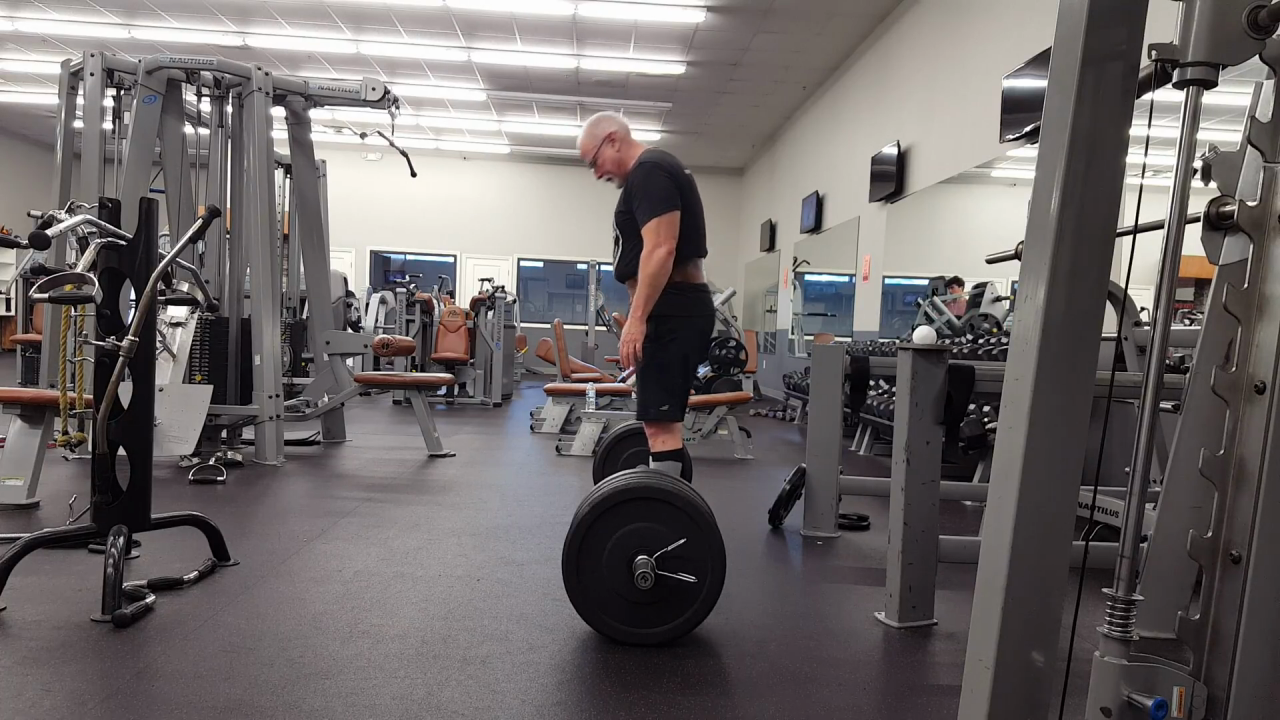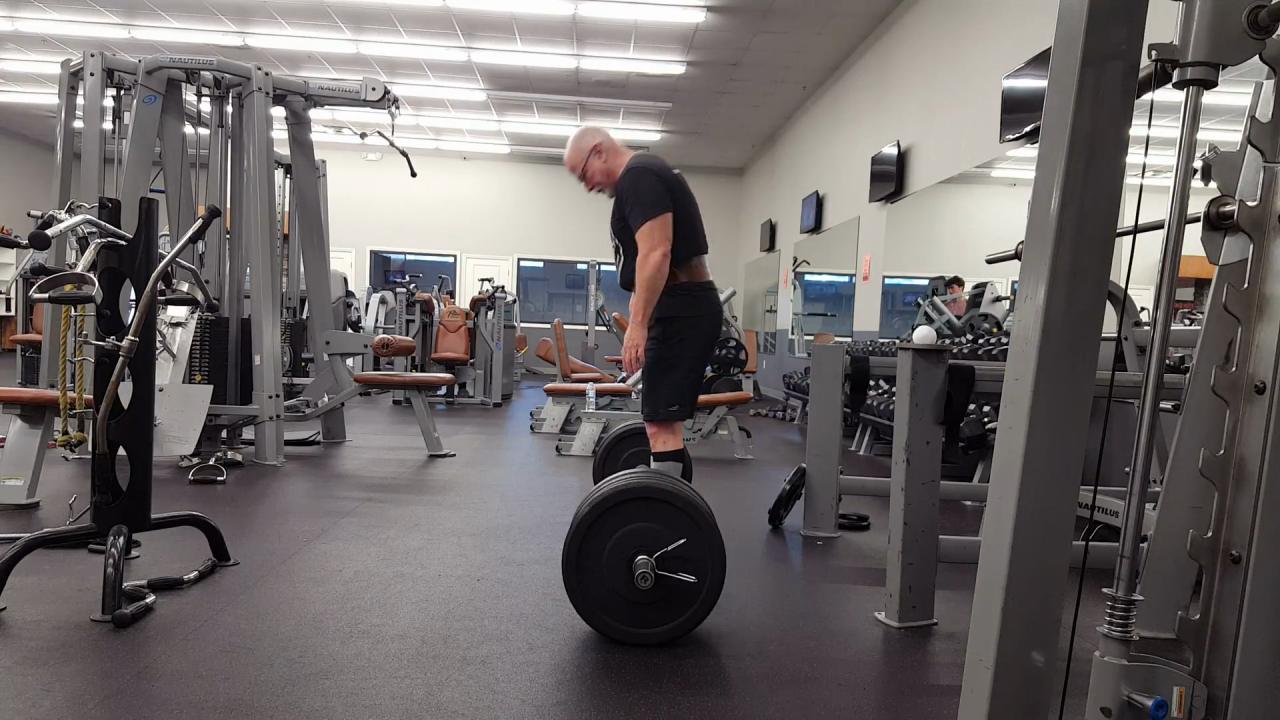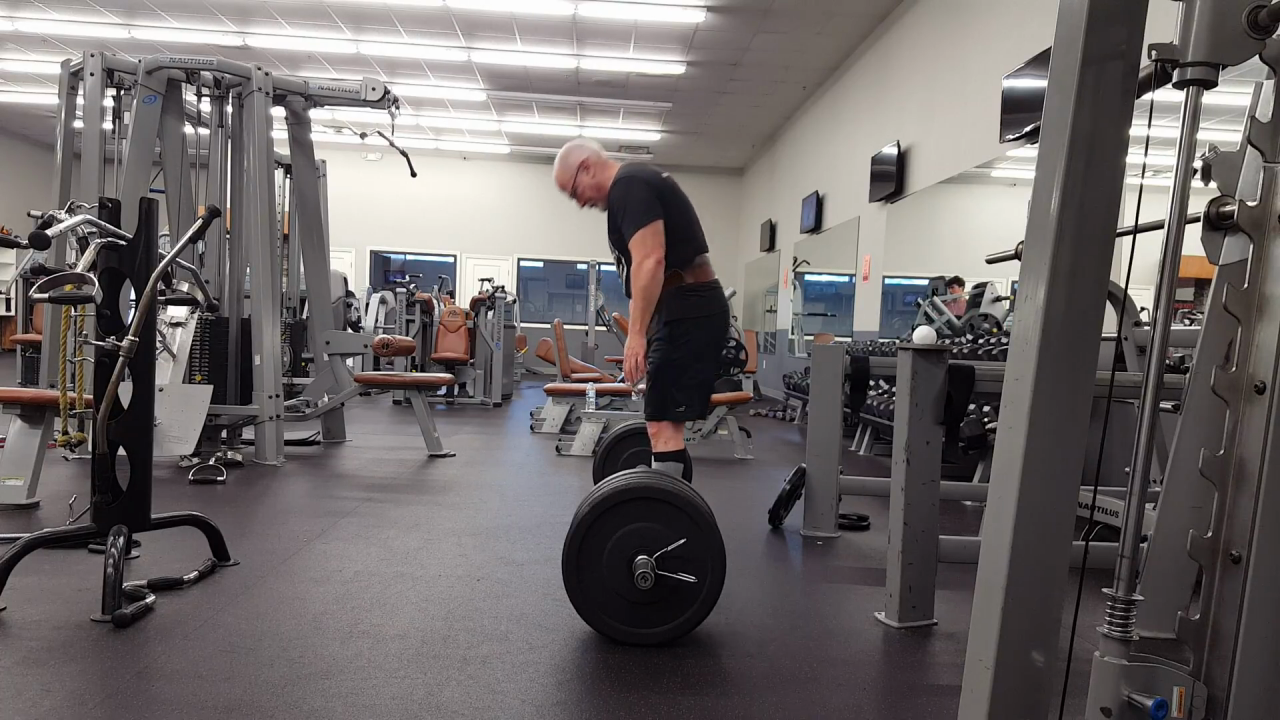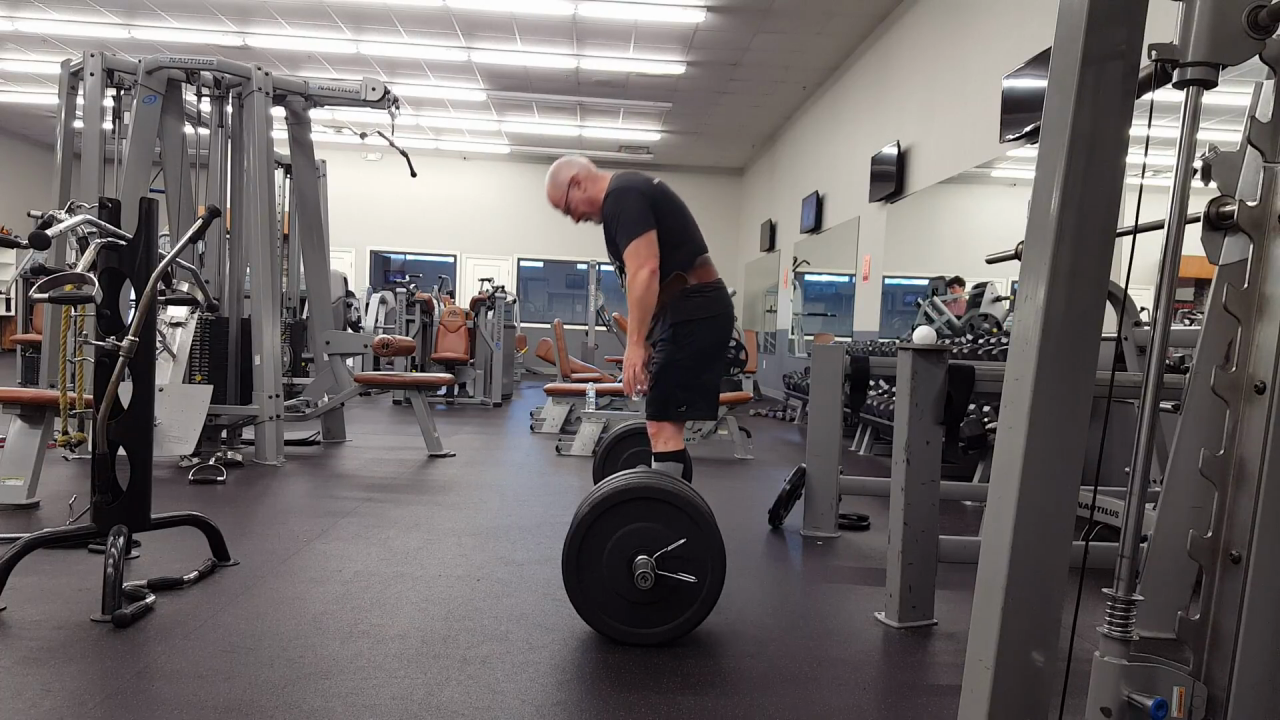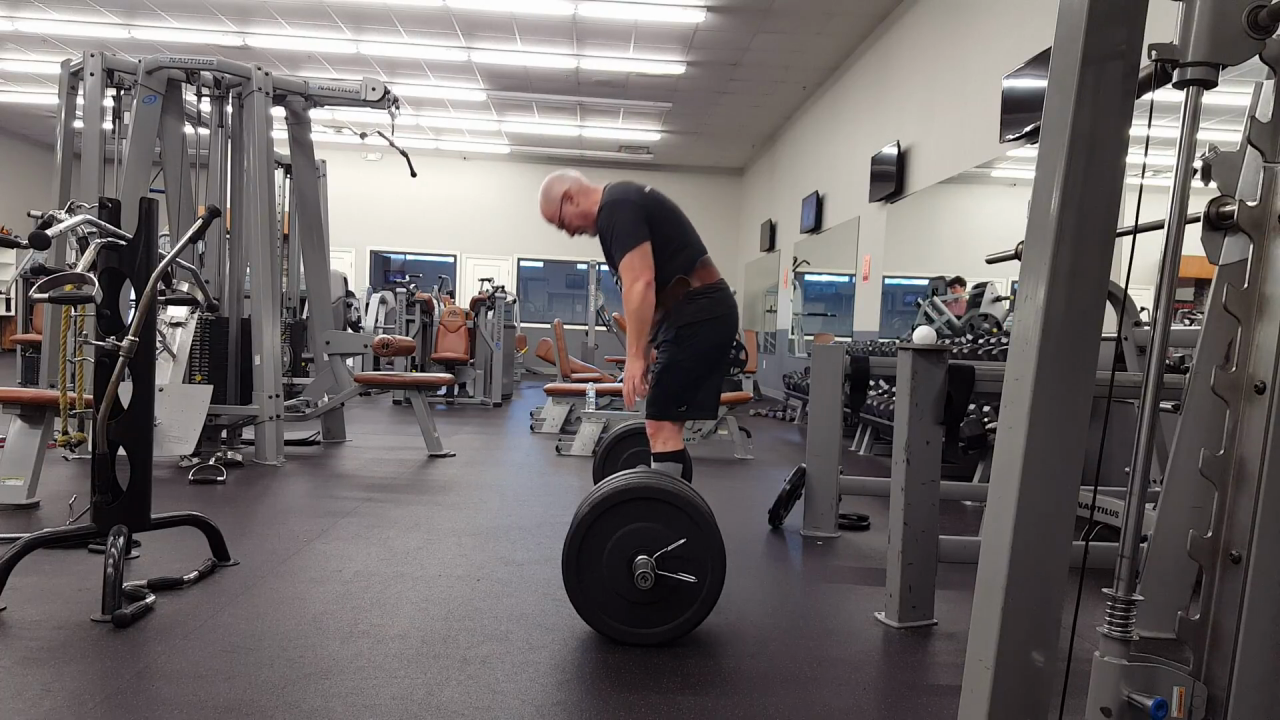
dt=0.1s
person 1, frame 1
left shoulder: (649, 172)
right shoulder: (652, 174)
left elbow: (661, 250)
left wrist: (636, 320)
right wrist: (641, 318)
left hip: (671, 310)
right hip: (677, 308)
left knee: (659, 421)
right knee: (659, 418)
person 1, frame 2
left shoulder: (639, 177)
right shoulder: (644, 178)
left elbow: (656, 253)
left wrist: (637, 325)
right wrist: (643, 320)
left hip: (680, 310)
right hip: (682, 308)
left knee: (662, 422)
right knee: (662, 421)
person 1, frame 3
left shoulder: (629, 187)
right shoulder: (634, 185)
left elbow: (650, 261)
left wrist: (637, 334)
right wrist: (643, 331)
left hip: (688, 311)
right hip: (689, 309)
left knee: (662, 420)
right knee: (662, 419)
person 1, frame 4
left shoulder: (621, 198)
right shoulder: (628, 193)
left elbow: (645, 272)
left wrist: (635, 344)
right wrist: (642, 341)
left hip: (692, 313)
right hip: (692, 310)
left knee: (662, 422)
right knee: (663, 421)
person 1, frame 5
left shoulder: (617, 209)
right shoulder: (621, 203)
left elbow: (640, 284)
right elbow: (644, 284)
left wrist: (636, 357)
right wrist: (642, 351)
left hip: (698, 313)
right hip: (702, 312)
left knee: (661, 424)
right knee: (664, 422)
